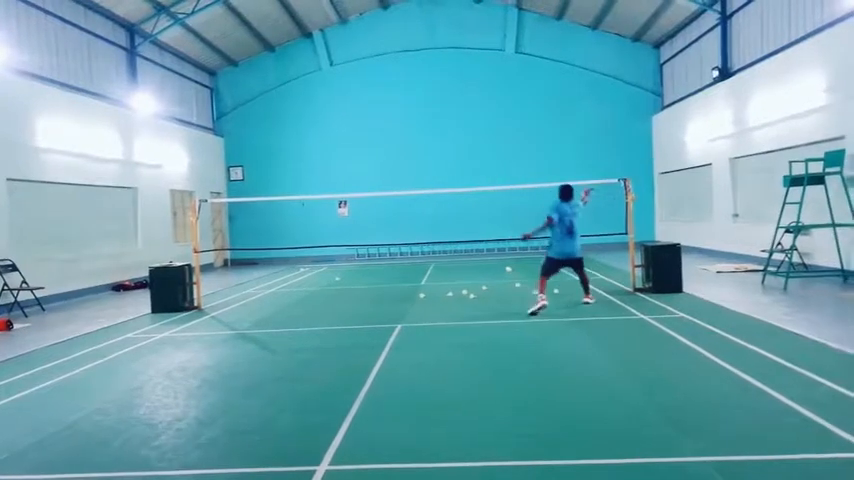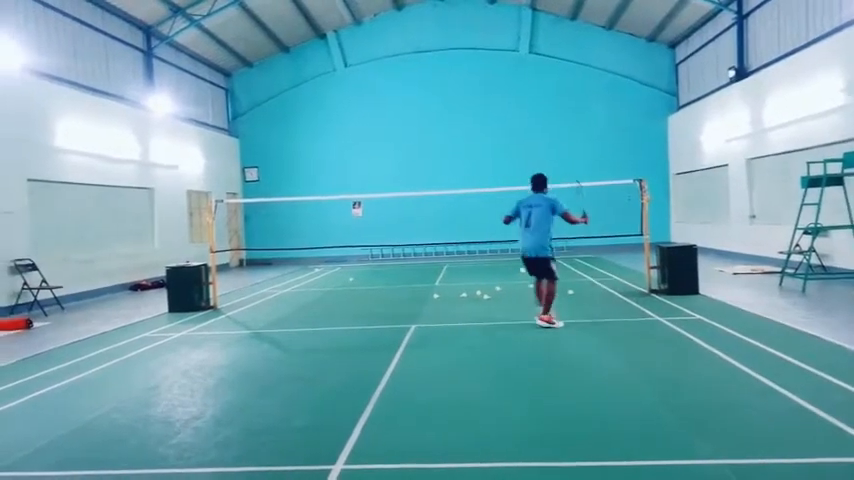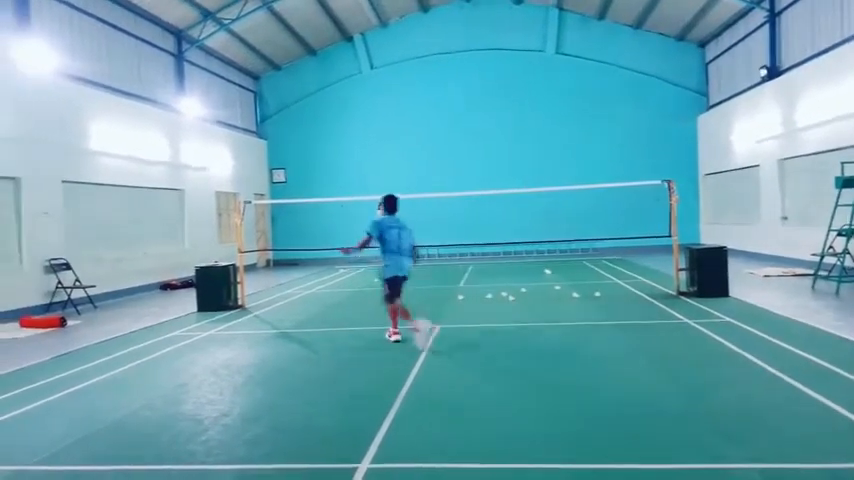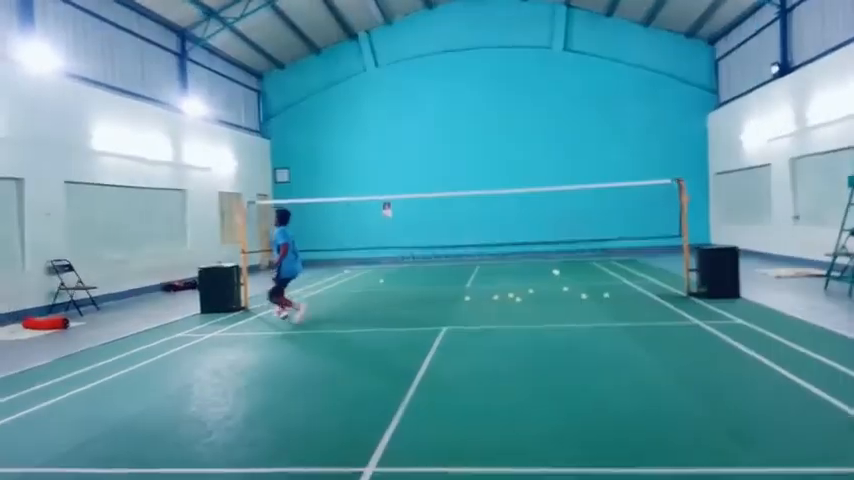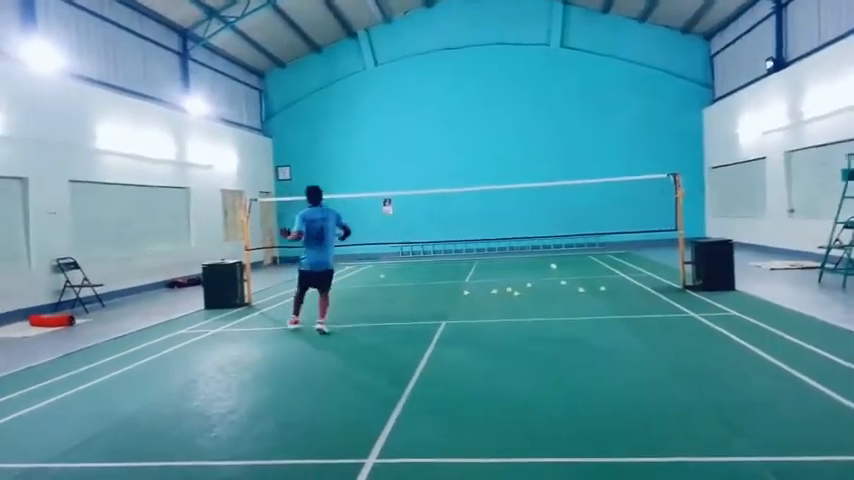
dt=1s
person 1, frame 1
left shoulder: (556, 207)
right shoulder: (575, 207)
left elbow: (549, 222)
right elbow: (583, 202)
left wrist: (533, 233)
right wrist: (586, 195)
left hip: (557, 252)
right hip: (574, 251)
left knee: (544, 276)
right knee: (581, 271)
left ankle: (541, 298)
right ankle: (587, 296)
person 1, frame 2
left shoulder: (522, 203)
right shoulder: (551, 201)
left elbow: (506, 220)
right elbow: (570, 219)
left wrist: (517, 216)
right wrist: (583, 219)
left hip: (525, 250)
right hip: (541, 249)
left knee: (539, 278)
right knee: (552, 280)
left ankle: (542, 308)
right ankle: (544, 316)
person 1, frame 3
left shoulder: (378, 223)
right shoulder: (404, 226)
left elbow: (366, 242)
right elbow: (413, 251)
left wrist: (350, 250)
left hip: (391, 268)
right hip: (405, 268)
left knee: (393, 302)
right knee: (392, 300)
left ankle: (417, 325)
right ankle: (394, 330)
person 1, frame 4
left shoulder: (279, 232)
right shoulder: (285, 231)
left elbow: (285, 249)
left wrist: (275, 264)
left hip: (286, 270)
right hip: (295, 268)
left knee: (273, 296)
right knee: (279, 287)
left ankle: (297, 307)
right ankle: (281, 309)
person 1, frame 5
left shoulder: (303, 215)
right shoulder: (332, 213)
left elbow: (297, 236)
right elbow: (347, 230)
left wrist: (287, 236)
right wrist: (343, 236)
left hip: (308, 262)
right hip: (327, 262)
left knee: (301, 290)
right knee: (324, 292)
left ankle: (295, 319)
right ankle: (321, 321)
